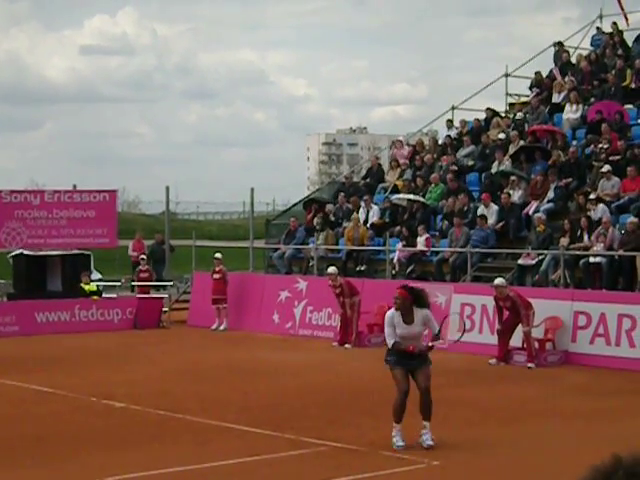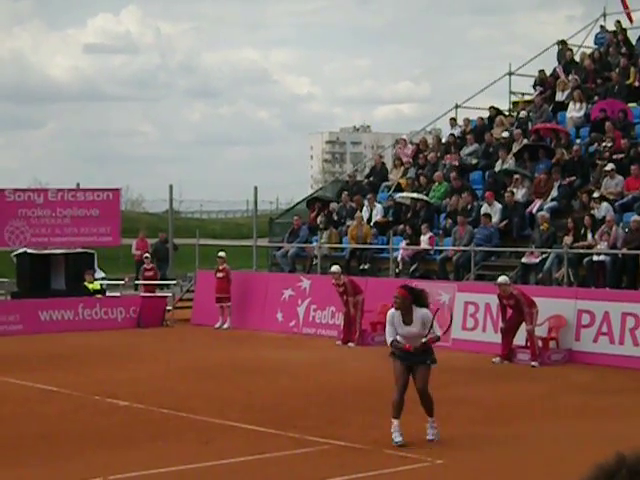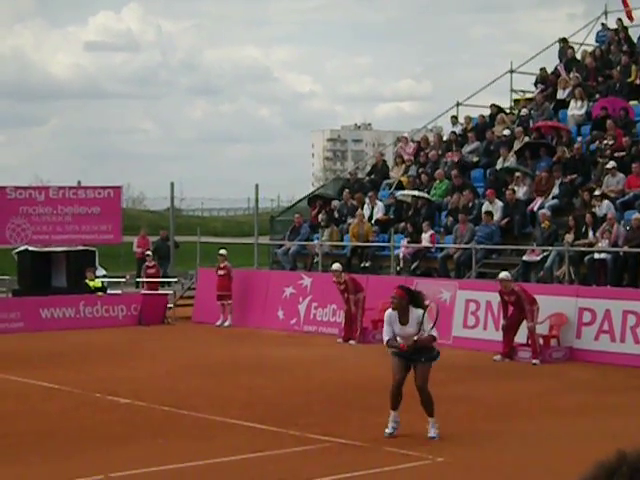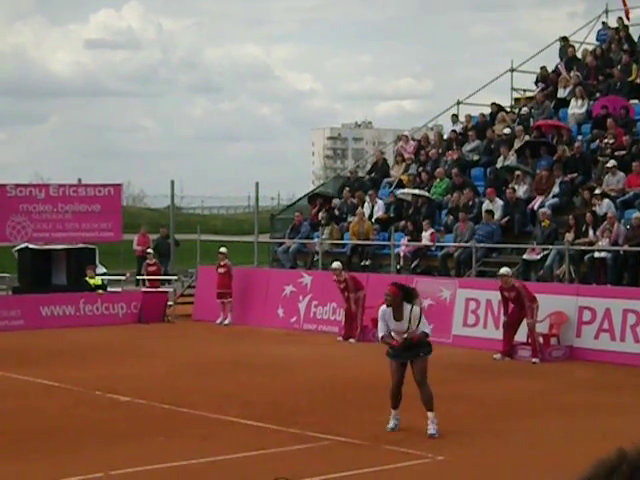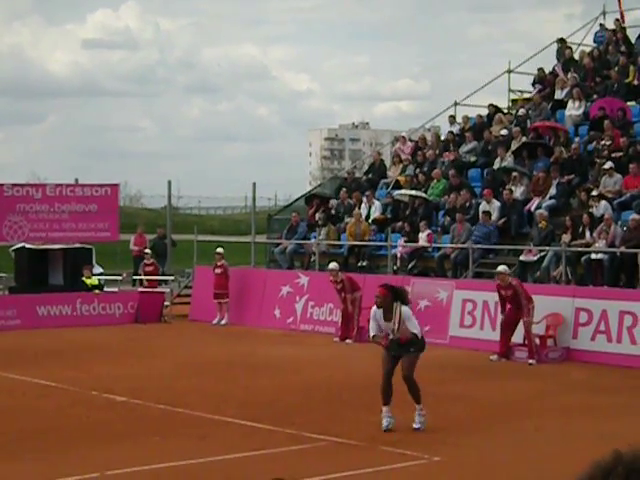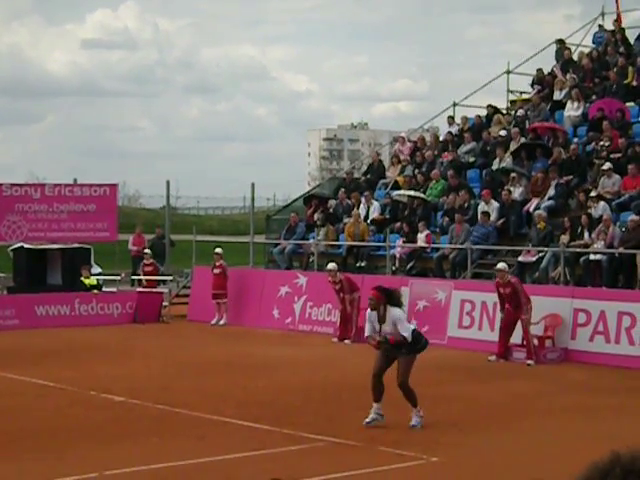
dt=0.1s
person 1, frame 1
left shoulder: (424, 313)
right shoulder: (391, 315)
left elbow: (436, 333)
right elbow: (391, 343)
left wrist: (430, 345)
right wrist: (411, 348)
left hip: (419, 355)
right hip: (398, 355)
left knee: (425, 389)
right knee: (403, 391)
left ankle: (426, 432)
right ankle: (396, 432)
person 1, frame 2
left shoulder: (423, 313)
right shoulder: (392, 314)
left elbow: (436, 335)
right elbow: (391, 340)
left wrist: (425, 344)
right wrist: (407, 347)
left hip: (423, 353)
right hip: (402, 353)
left knee: (422, 389)
right knee: (401, 387)
left ankle: (432, 425)
right ankle: (395, 430)
person 1, frame 3
left shoulder: (419, 314)
right shoulder: (389, 314)
left elbow: (433, 336)
right elbow: (387, 339)
left wrist: (418, 343)
right wrist: (402, 346)
left hip: (423, 351)
right hip: (401, 351)
left knee: (421, 387)
right knee: (397, 383)
left ankle: (432, 424)
right ankle: (393, 420)
person 1, frame 4
left shoulder: (413, 310)
right shoulder: (383, 311)
left elbow: (427, 331)
right elbow: (382, 335)
left wrist: (411, 339)
right wrist: (394, 343)
left hip: (418, 345)
right hip: (398, 346)
left knee: (421, 381)
right knee: (396, 383)
left ankle: (431, 421)
right ankle: (394, 417)
person 1, frame 5
left shoulder: (404, 310)
right shoulder: (375, 311)
left elbow: (416, 333)
right elbow: (374, 334)
left wrist: (400, 339)
right wrist: (384, 342)
left hip: (410, 343)
right hip: (391, 342)
left knee: (407, 376)
right knee: (386, 376)
left ankle: (419, 411)
right ankle: (387, 415)
person 1, frame 6
left shoulder: (396, 313)
right shoulder: (370, 313)
left elbow: (407, 337)
right elbow: (368, 335)
left wrist: (388, 341)
right wrist: (375, 342)
left hip: (408, 344)
right hip: (388, 344)
left knee: (402, 382)
right knee: (376, 373)
left ankle: (417, 413)
right ankle: (376, 412)
